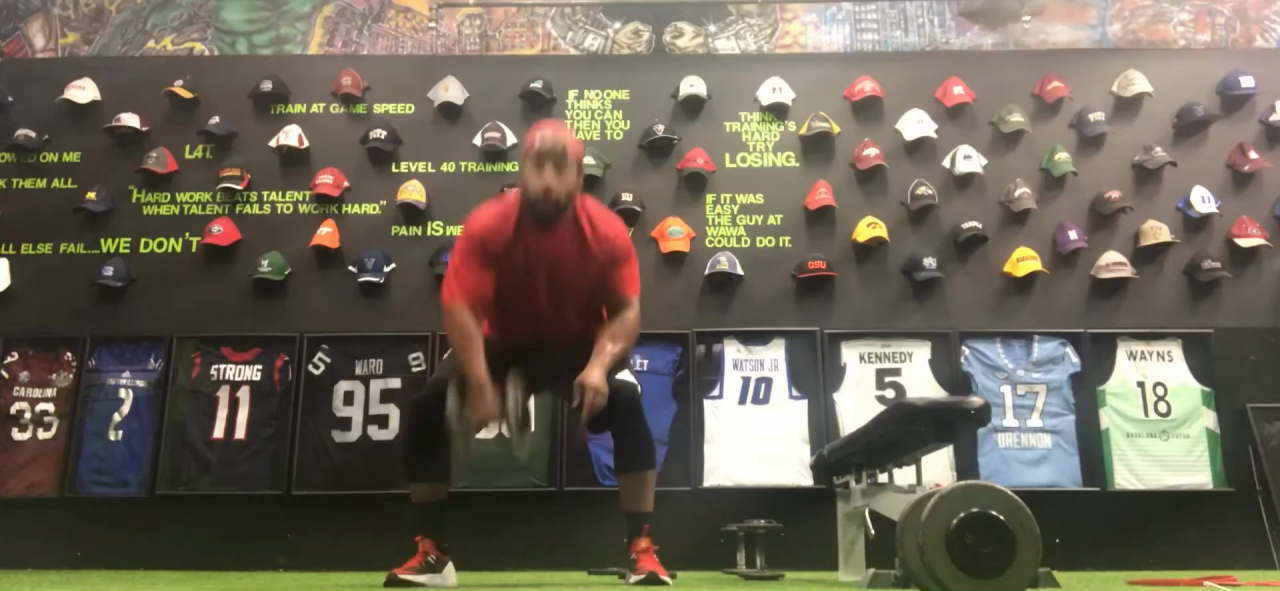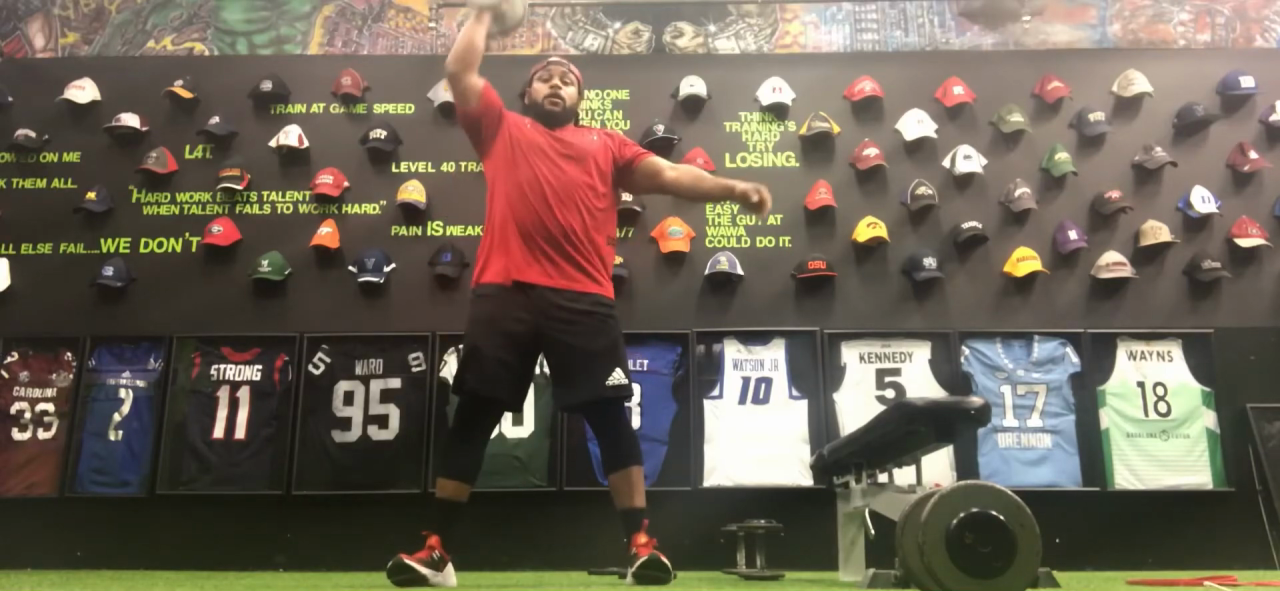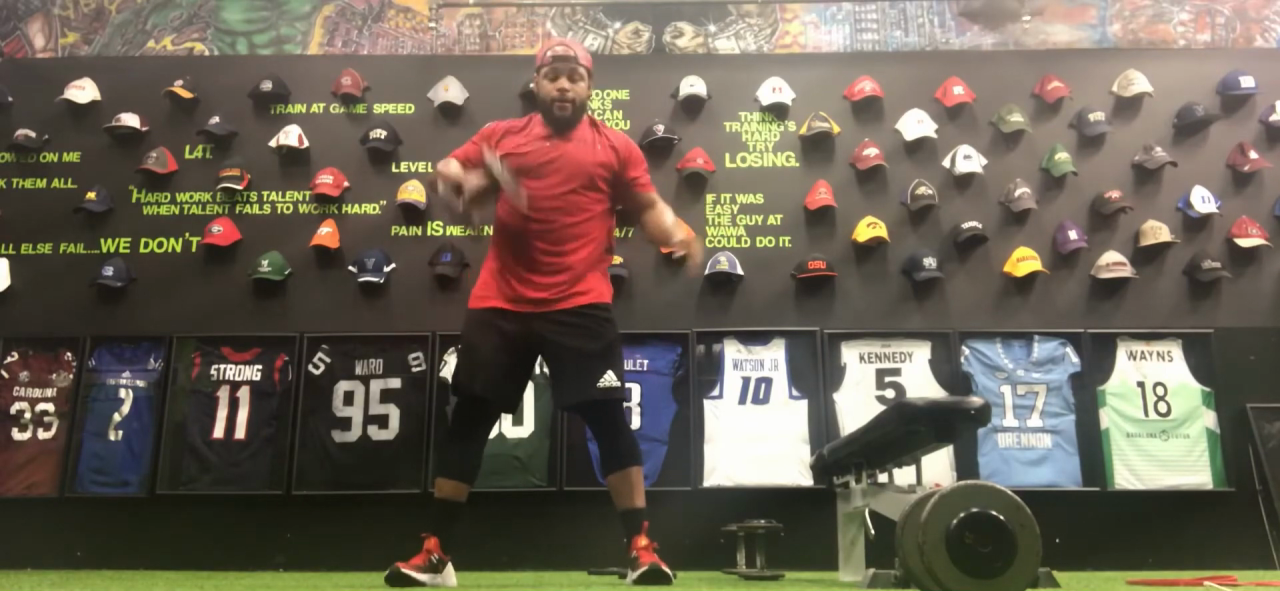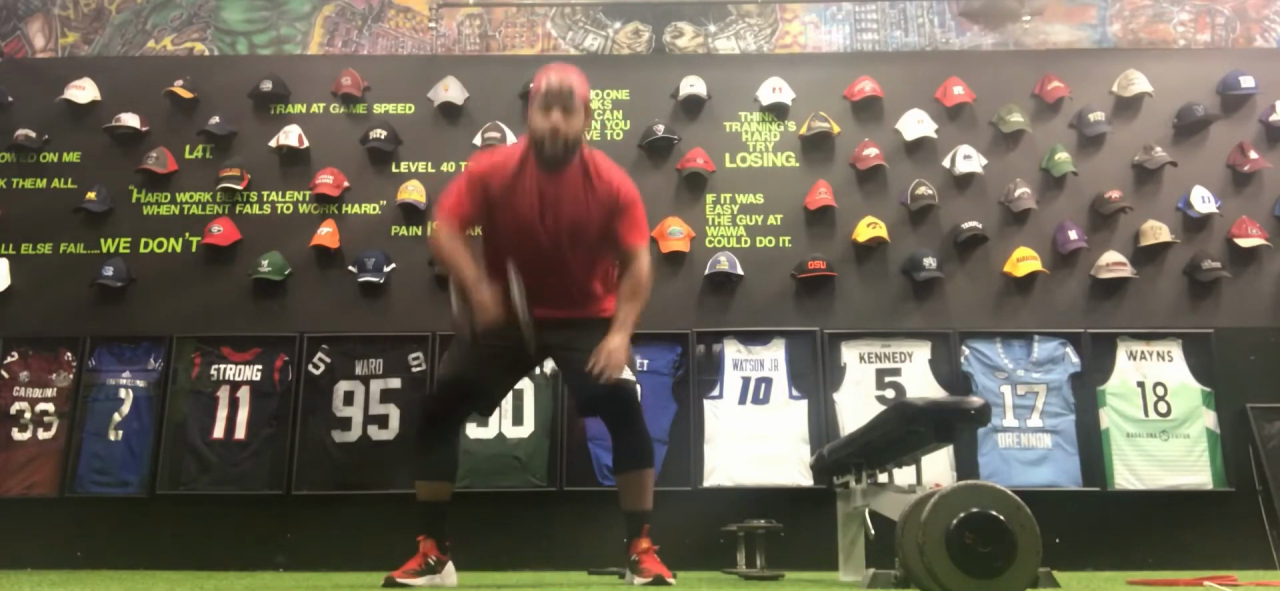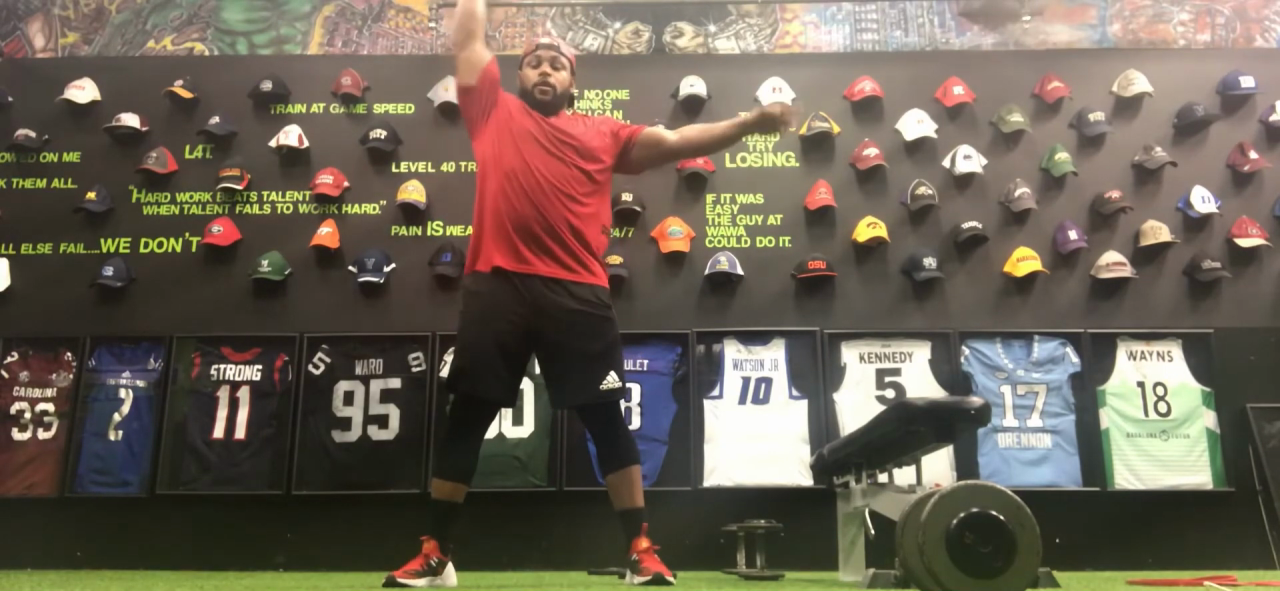
dt=1s
person 1, frame 1
left shoulder: (606, 232)
right shoulder: (487, 228)
left elbow: (626, 312)
right elbow: (459, 311)
left wrist: (598, 367)
right wrist: (480, 388)
left hip: (580, 345)
right hip: (506, 346)
left knee: (626, 407)
right knee: (427, 412)
left ankle: (642, 550)
right ankle: (431, 553)
person 1, frame 2
left shoulder: (606, 144)
right shoulder: (501, 130)
left elbow: (668, 175)
right elbow: (459, 72)
left wrist: (732, 188)
right wrist: (481, 16)
left hip: (582, 299)
right hip: (505, 293)
left knee: (610, 416)
right knee: (473, 416)
person 1, frame 3
left shoulder: (615, 146)
right shoulder: (502, 137)
left elbow: (649, 205)
right elbow: (447, 173)
left wrist: (676, 234)
right wrist: (470, 181)
left hip: (582, 307)
right hip: (501, 305)
left knee: (609, 417)
right knee: (470, 418)
person 1, frame 4
left shoulder: (611, 184)
right shoulder: (492, 169)
left elbow: (636, 264)
right elbow: (444, 231)
left wrist: (620, 334)
right wrist: (477, 287)
left hip: (585, 318)
right hip: (505, 314)
left knee: (625, 409)
right knee: (441, 410)
person 1, frame 5
left shoulder: (602, 132)
right shoulder: (494, 110)
left elbow: (673, 143)
left wrist: (749, 122)
left hip: (576, 292)
right hip: (497, 285)
left knee: (605, 418)
right knee: (467, 416)
